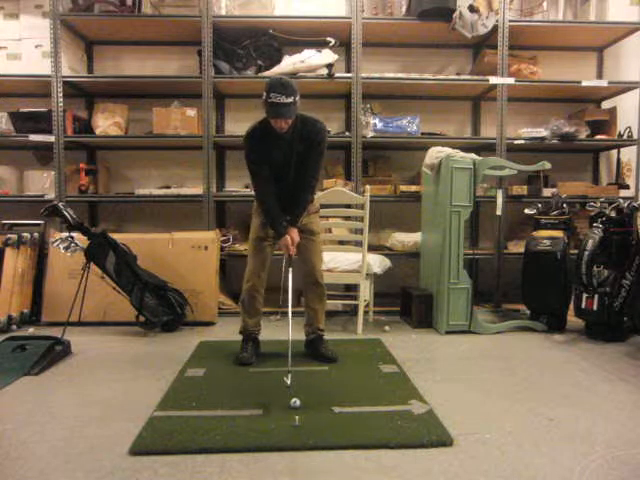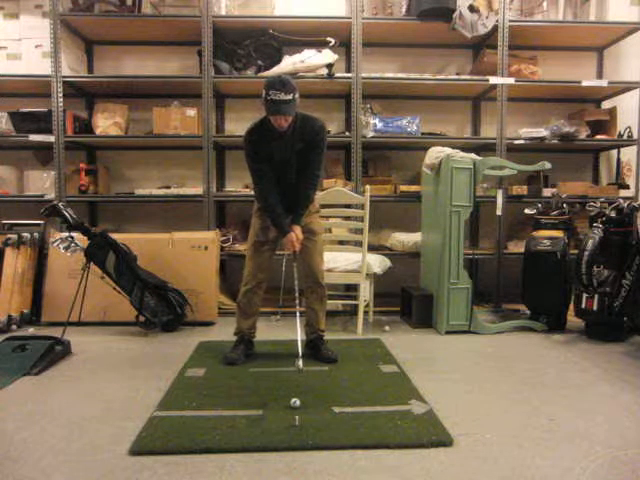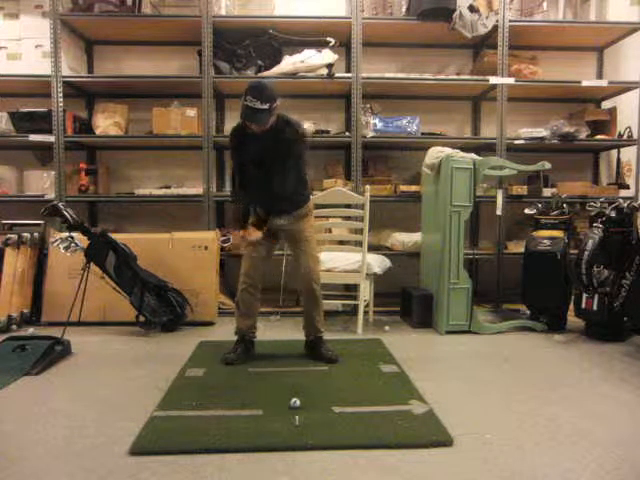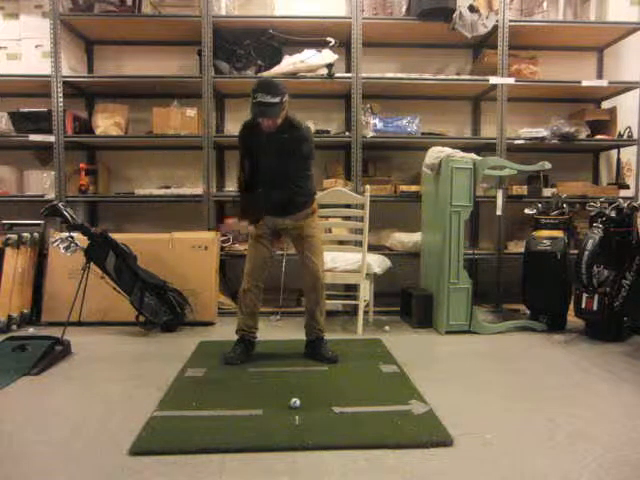
dt=1s
person 1, frame 1
left shoulder: (315, 130)
right shoulder: (255, 137)
left elbow: (309, 180)
right elbow: (263, 187)
left wrist: (294, 224)
right wrist: (280, 230)
left hip: (304, 208)
right hip: (267, 209)
left knee: (313, 274)
right knee: (255, 273)
left ankle: (315, 337)
right ankle: (250, 337)
person 1, frame 2
left shoulder: (314, 129)
right shoulder: (254, 135)
left elbow: (310, 179)
right elbow: (264, 186)
left wrist: (296, 222)
right wrist: (283, 228)
left hip: (304, 208)
right hip: (268, 210)
left knee: (314, 275)
right knee: (253, 274)
left ankle: (315, 338)
right ankle: (244, 338)
person 1, frame 3
left shoulder: (292, 133)
right shoulder: (239, 135)
left elbow: (282, 184)
right elbow: (240, 182)
left wrist: (260, 226)
right wrist: (244, 223)
left hip: (296, 211)
right hip: (260, 211)
left knee: (310, 276)
right knee: (249, 275)
left ankle: (314, 339)
right ankle: (245, 339)
person 1, frame 4
left shoulder: (300, 136)
right shoulder: (248, 131)
left elbow: (284, 186)
right elbow: (248, 177)
left wrist: (251, 216)
right wrist: (245, 214)
left hip: (300, 213)
right hip: (265, 214)
left knee: (314, 277)
right knee: (252, 276)
left ankle: (315, 339)
right ankle: (246, 338)
